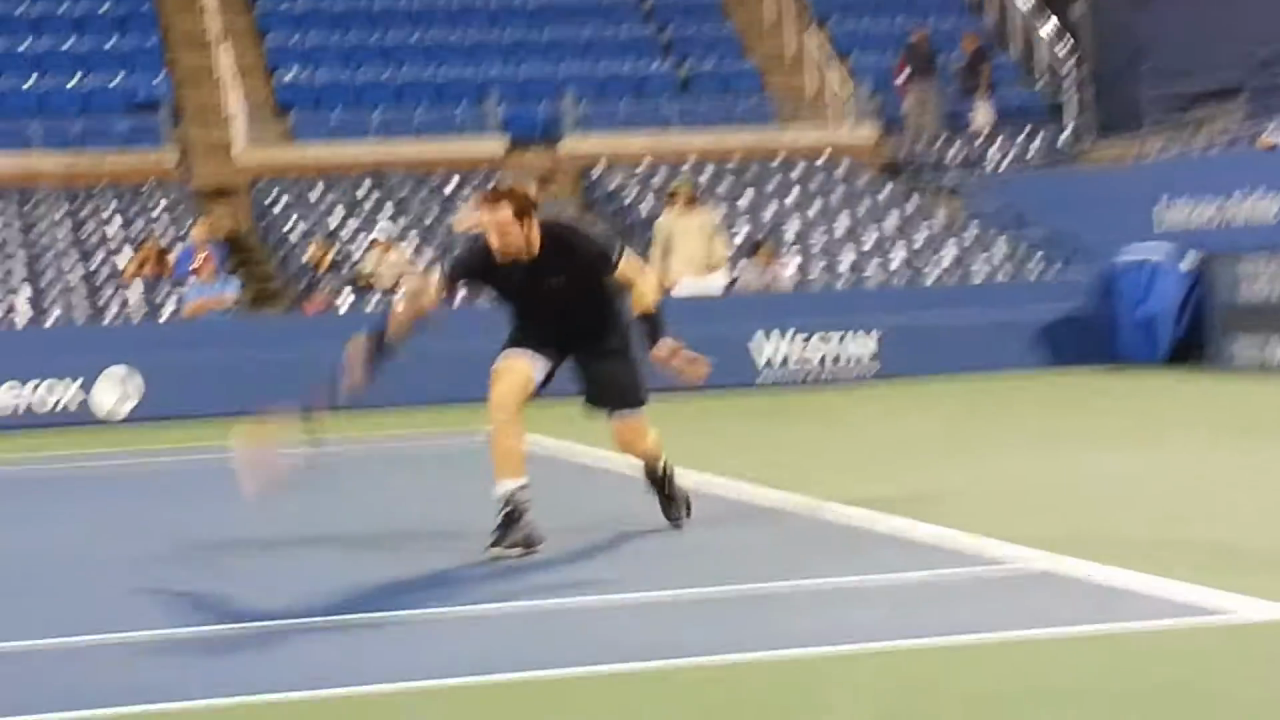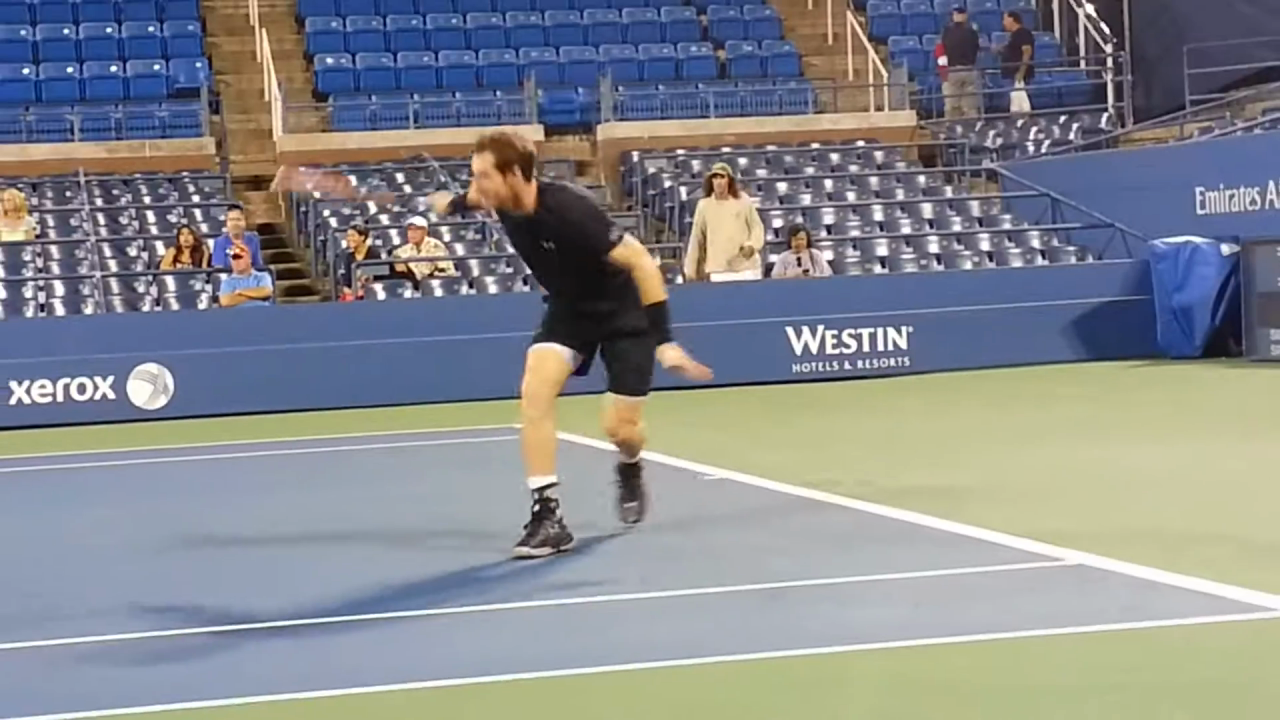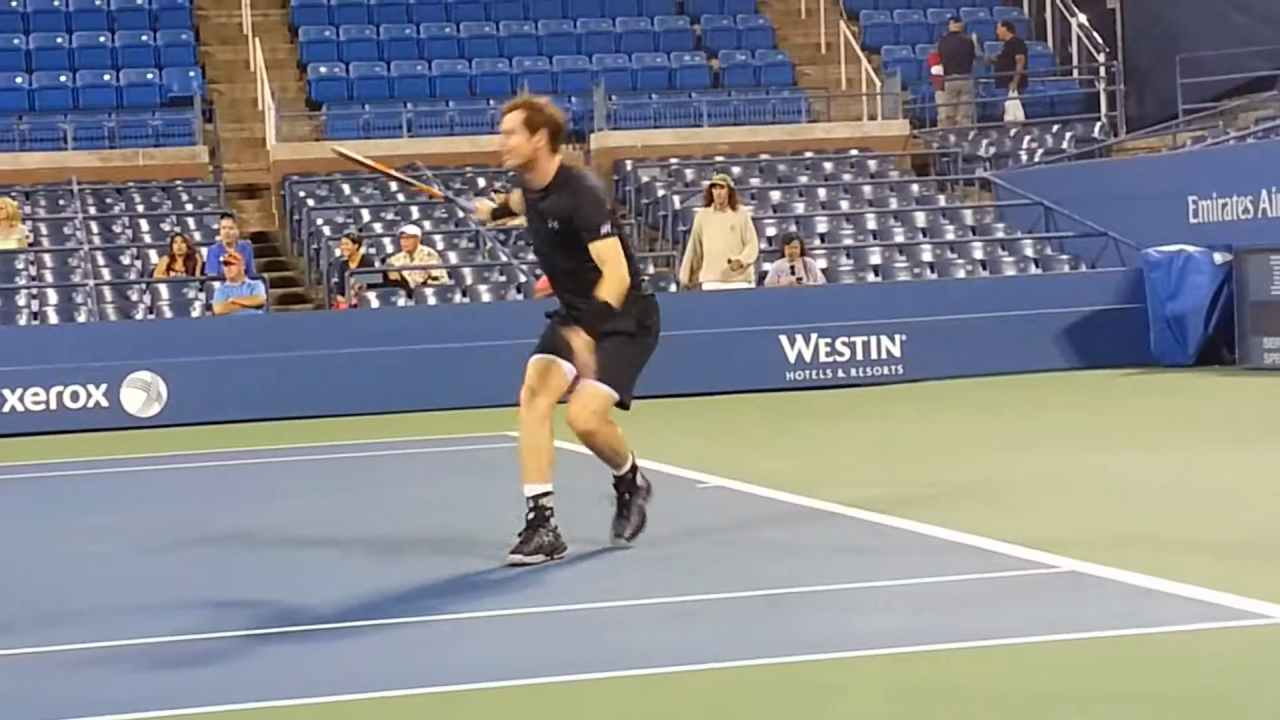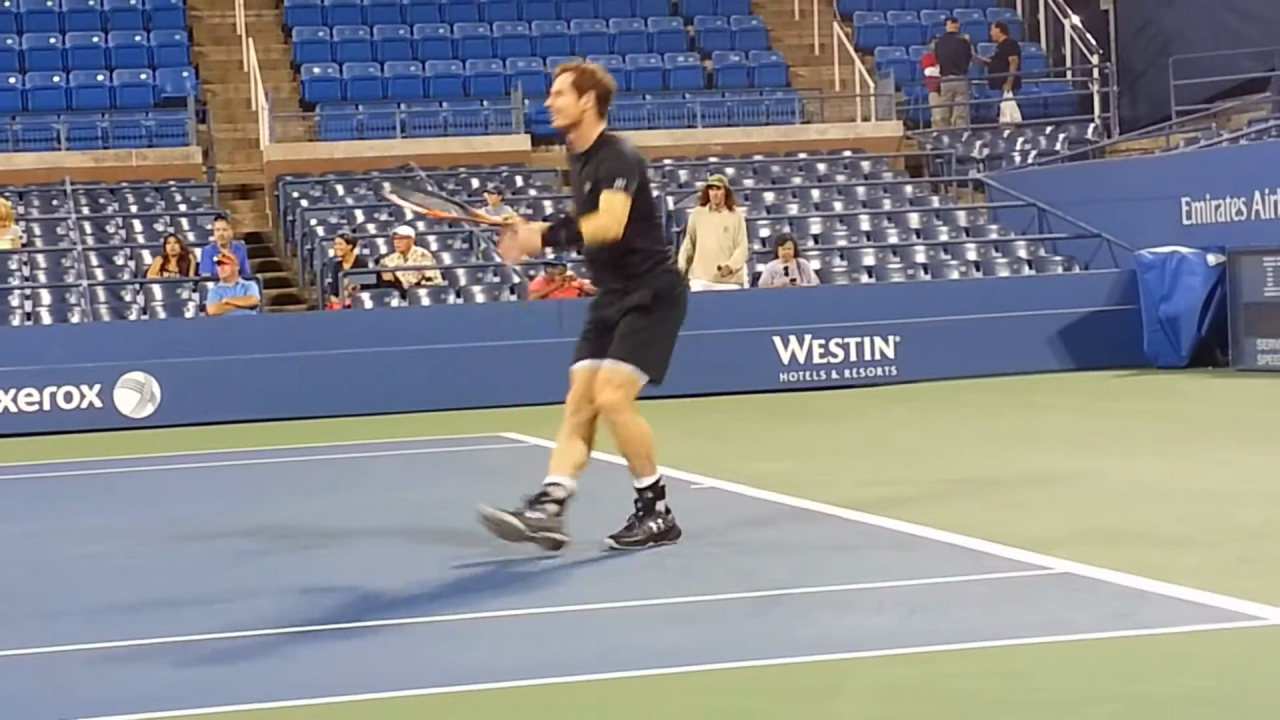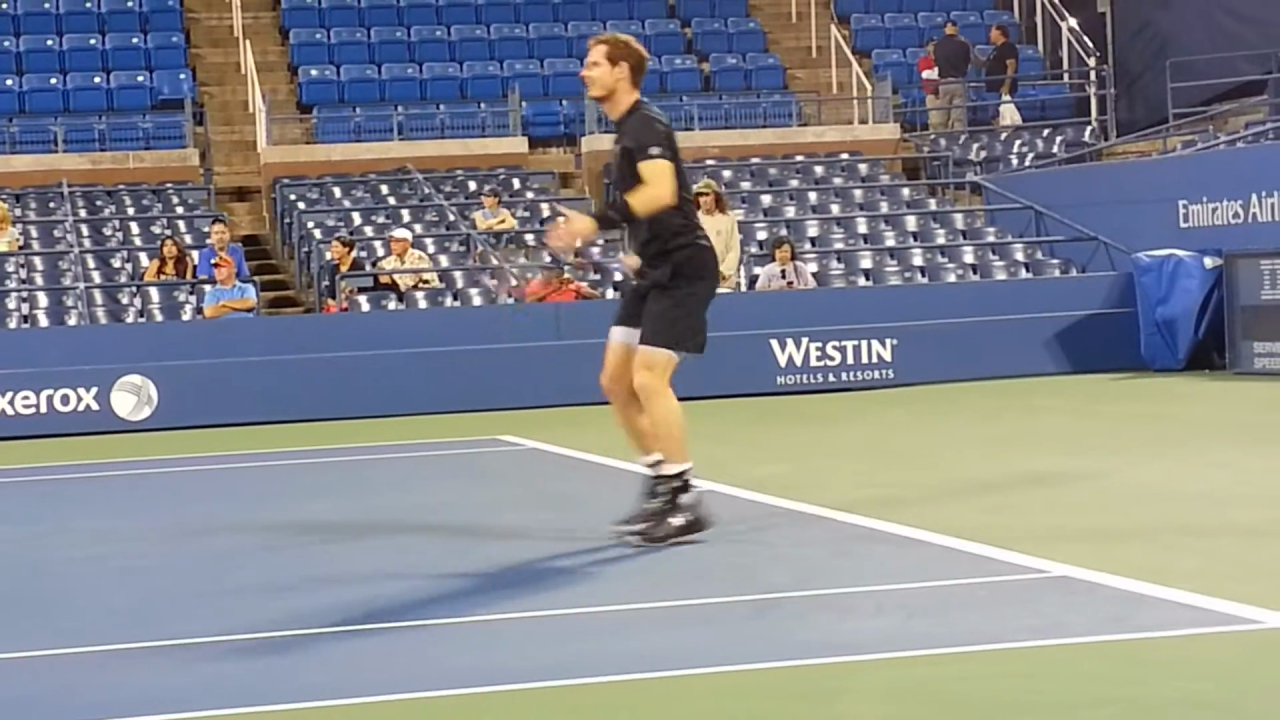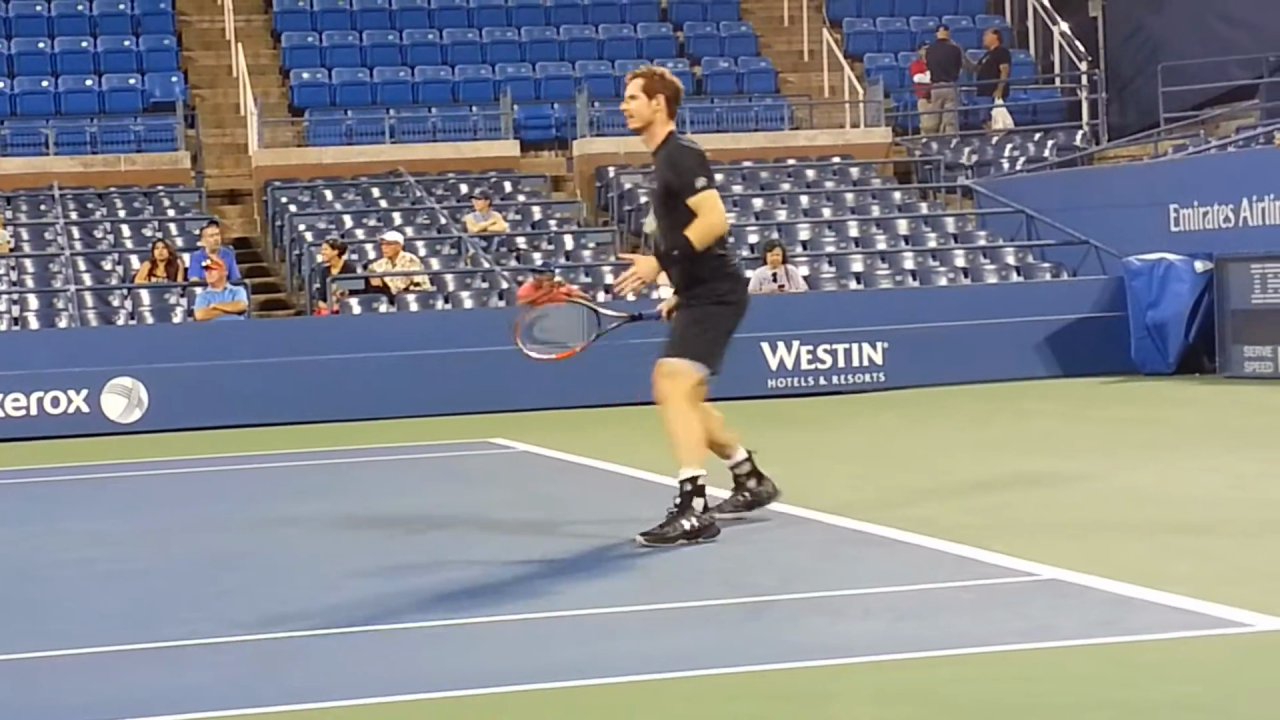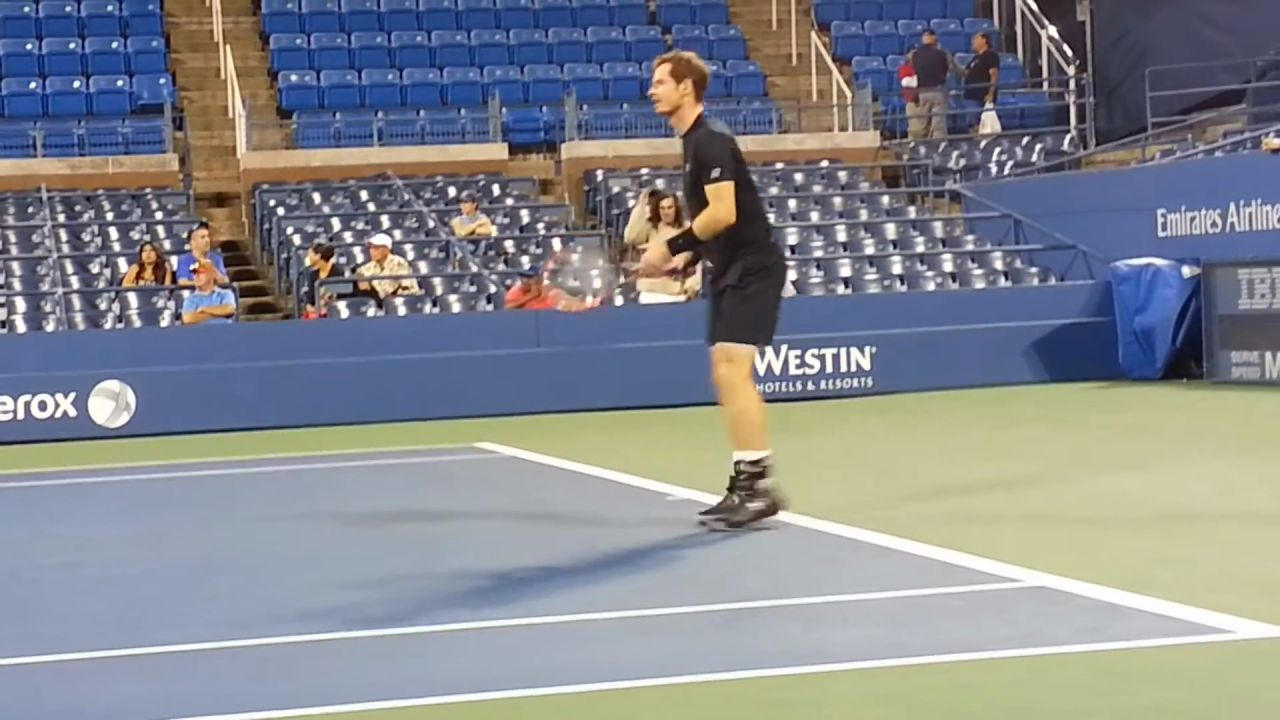
dt=0.2s
person 1, frame 1
left shoulder: (572, 243)
right shoulder: (479, 255)
left elbow: (638, 276)
right elbow: (424, 296)
left wrist: (658, 339)
right wrist: (377, 343)
left hip: (598, 328)
right hip: (538, 331)
left knee: (633, 438)
right knee: (504, 395)
left ankle: (662, 477)
right ankle: (515, 519)
person 1, frame 2
left shoulder: (573, 210)
right shoulder: (504, 200)
left elbow: (643, 266)
left wrist: (663, 339)
right wrist: (448, 203)
left hip: (625, 312)
right hip: (566, 310)
left knee: (620, 426)
right knee: (536, 394)
left ankle: (629, 471)
right ankle: (547, 515)
person 1, frame 3
left shoulder: (582, 195)
right shoulder: (530, 184)
left elbow: (617, 274)
left wrist: (587, 331)
right wrist: (498, 208)
left hip: (624, 318)
right hip: (572, 315)
left knee: (586, 417)
right knee: (533, 398)
left ankle: (630, 481)
right ankle: (540, 525)
person 1, frame 4
left shoulder: (617, 156)
right shoulder: (580, 158)
left elbow: (612, 224)
left wrist: (546, 238)
right wrist: (547, 233)
left hip: (653, 297)
right hip: (613, 298)
left knee: (613, 399)
right knee: (580, 405)
left ankle: (655, 513)
right ankle: (545, 510)
person 1, frame 5
left shoulder: (645, 124)
right shoulder: (630, 128)
left elbow: (662, 191)
left wrist: (596, 222)
left hip: (683, 270)
right hip: (657, 270)
left knee: (646, 380)
right knee: (616, 378)
left ankle: (681, 504)
right ankle: (663, 485)
person 1, frame 6
left shoulder: (684, 156)
right shoulder: (664, 159)
left elbow: (715, 222)
left wrist: (659, 261)
left hip: (714, 294)
right hip: (697, 293)
left knee: (673, 388)
right knee: (681, 396)
left ankle: (692, 509)
right ankle: (750, 477)
person 1, frame 7
left shoulder: (710, 140)
right shoulder: (696, 140)
left elbow: (725, 212)
left wrist: (671, 248)
right wrist: (688, 252)
left hip: (753, 269)
right hip: (732, 270)
left knee: (734, 372)
right knee: (724, 377)
left ankle: (757, 485)
right ankle: (746, 485)
